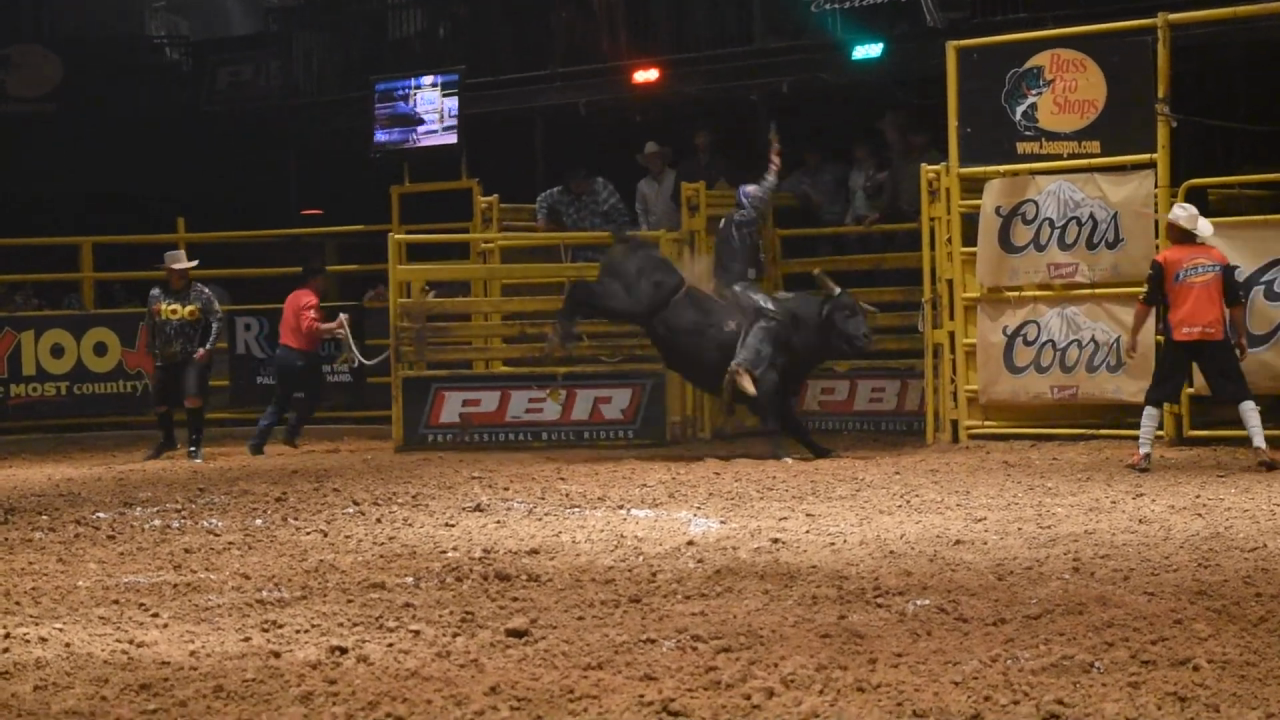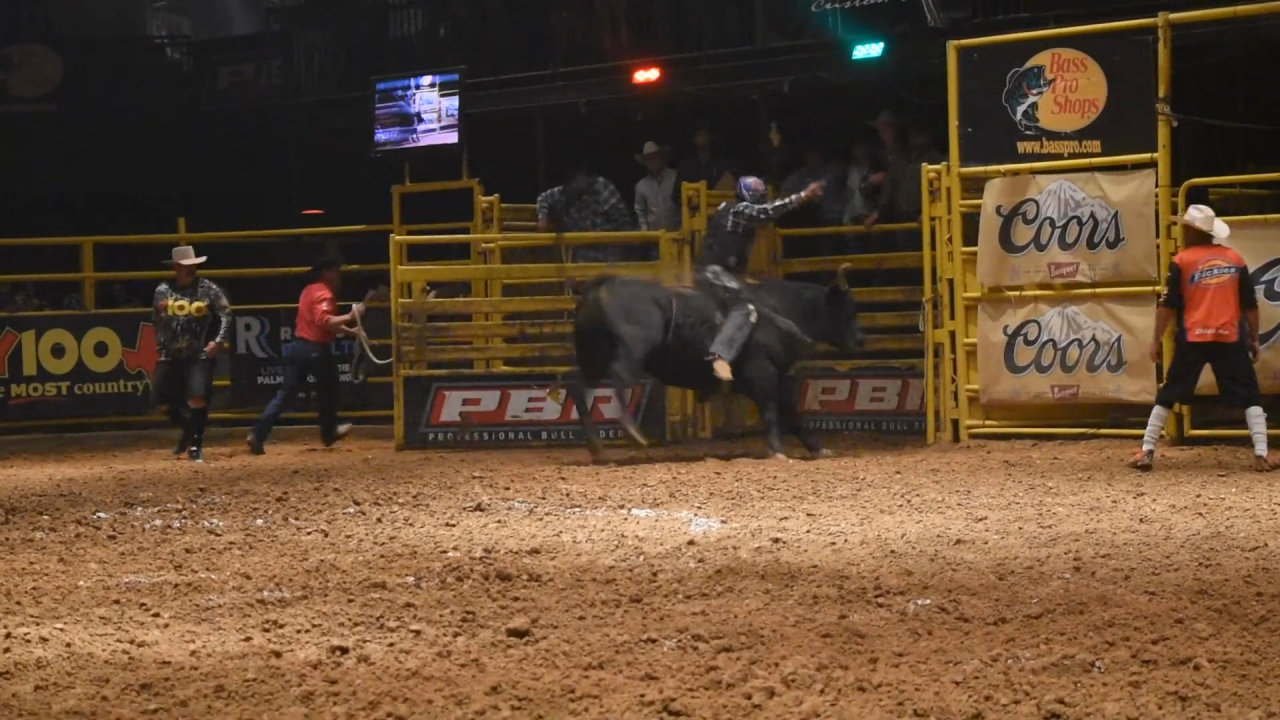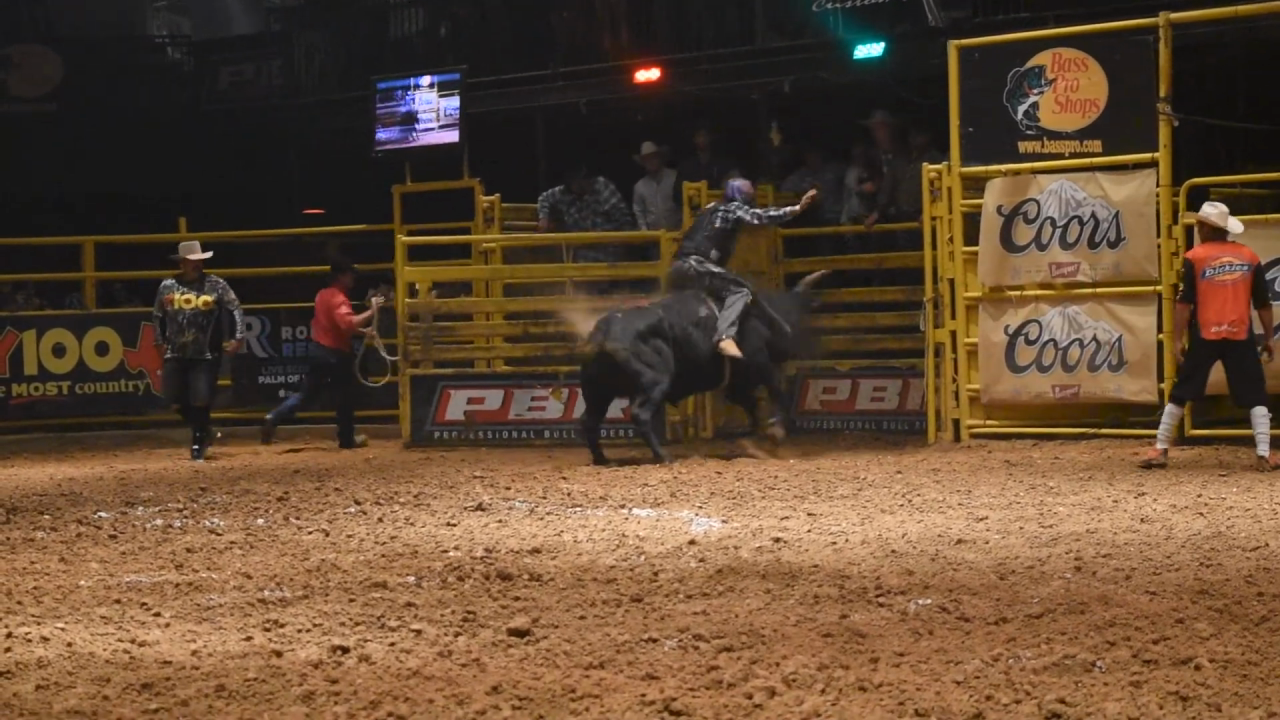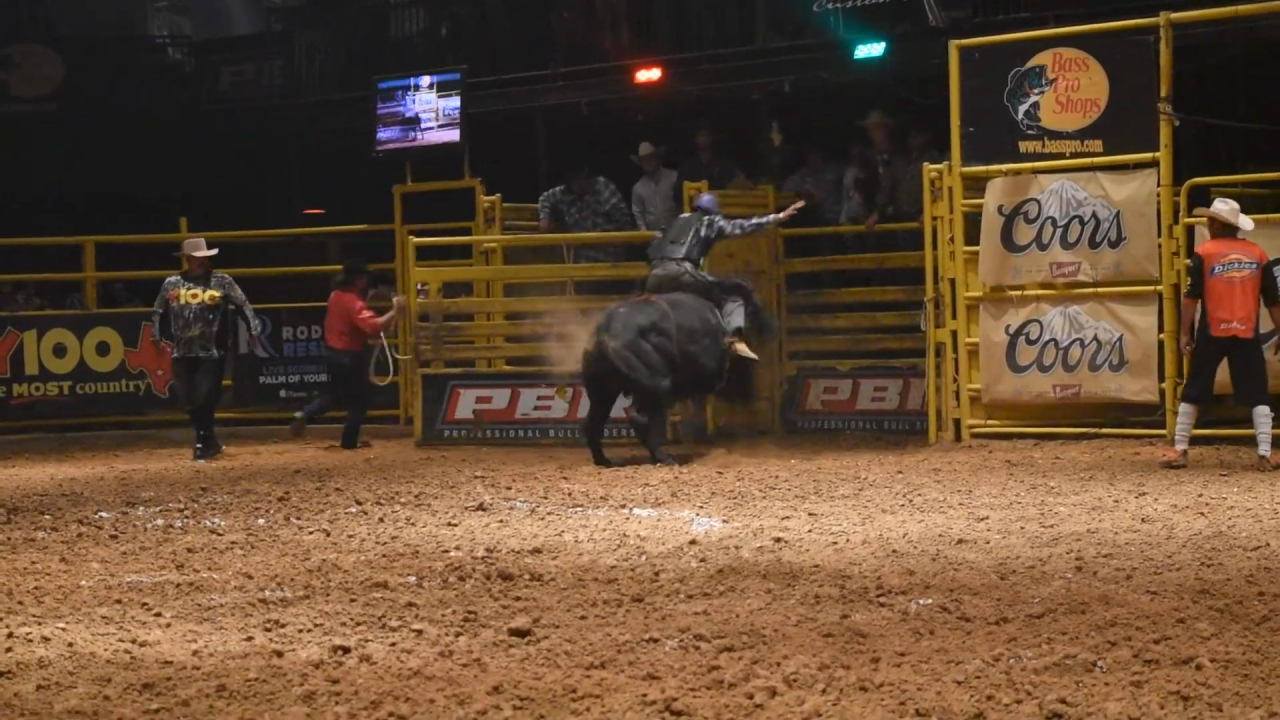
dt=0.1s
person 1, frame 1
left shoulder: (1164, 260)
right shoulder: (1217, 257)
left elbow: (1148, 301)
right elbow: (1235, 301)
left wrist: (1133, 336)
right wrist: (1240, 336)
left hip: (1179, 339)
right hip: (1216, 338)
left knee: (1156, 396)
right knee: (1240, 392)
left ankle: (1143, 453)
person 1, frame 2
left shoulder: (1181, 261)
right shoulder: (1235, 258)
left elbow: (1168, 305)
right elbow: (1250, 304)
left wrist: (1157, 340)
right wrist: (1254, 338)
left hip: (1193, 339)
right hip: (1229, 340)
left knee: (1167, 395)
right knee: (1249, 396)
left ankle: (1146, 451)
right ankle: (1262, 454)
person 1, frame 3
left shoulder: (1195, 257)
right shoulder: (1248, 256)
left elbow: (1184, 302)
left wrist: (1178, 338)
left hip: (1204, 336)
right hip: (1240, 337)
left knee: (1181, 392)
right knee: (1255, 396)
left ankle: (1160, 450)
person 1, frame 4
left shoulder: (1204, 252)
right shoulder: (1258, 254)
left elbow: (1191, 296)
left wrist: (1184, 333)
left hip: (1212, 333)
right hip: (1246, 335)
left knee: (1192, 392)
left ankle: (1179, 451)
person 2, frame 1
left shoulder: (201, 293)
right shoulder: (155, 295)
left elbow: (217, 320)
right elbow: (150, 324)
left wrist: (208, 347)
right wrist: (151, 350)
left hip: (194, 358)
right hip: (165, 360)
left knee: (193, 399)
right knee: (160, 402)
left ankle: (194, 447)
right ankle: (168, 440)
person 2, frame 2
left shoulder: (209, 289)
right shoulder: (162, 291)
left elbow: (225, 315)
right elbow: (157, 321)
left wrist: (219, 341)
right wrist: (159, 345)
left hip: (200, 356)
right hip: (170, 356)
left knee: (197, 400)
right knee: (163, 399)
left ankle: (195, 447)
right ankle: (187, 431)
person 2, frame 3
left shoulder: (216, 285)
right shoulder: (167, 286)
left elbow: (235, 309)
right elbow: (158, 315)
left wrist: (238, 336)
right wrist: (160, 341)
left hip: (204, 354)
right hip: (175, 354)
left knee: (200, 400)
right knee: (176, 400)
left ankle: (197, 446)
right ankle: (204, 434)
person 2, frame 4
left shoulder: (221, 281)
right shoulder: (171, 283)
left elbow: (243, 305)
right elbow: (158, 311)
left wrist: (254, 329)
right wrist: (156, 338)
left hip: (211, 351)
right hip: (182, 353)
left knee: (205, 399)
right knee: (190, 402)
left ankle: (202, 445)
right ankle: (211, 442)
person 3, frame 1
left shoulder: (745, 226)
right shoulder: (741, 219)
right elbow: (761, 201)
right wrist: (773, 170)
left hip: (739, 287)
right hip: (738, 288)
right knee: (771, 318)
right ankle: (741, 368)
person 3, frame 2
left shoulder: (728, 211)
right shoulder: (741, 210)
right elbow: (767, 211)
right wrist: (802, 196)
left hip: (718, 272)
right hip: (714, 272)
right knee: (745, 310)
right ankle: (720, 357)
person 3, frame 3
left shoulder: (712, 210)
right shoulder: (733, 210)
right elbow: (761, 217)
right wrist: (798, 208)
left hip: (683, 268)
right hip: (695, 265)
right knee: (740, 292)
right ankle: (725, 338)
person 3, frame 4
left shoulder: (677, 223)
right shoulder: (710, 222)
left elbow: (654, 249)
right elbow: (742, 226)
right wrist: (780, 216)
left hip: (657, 274)
right hip: (683, 271)
right knee: (733, 297)
right ankle: (737, 340)
person 4, frame 1
left shoulder: (294, 296)
right shoulder: (311, 300)
right elbow: (311, 328)
left wrist: (331, 331)
right wrist: (336, 325)
left hip: (282, 353)
right hip: (302, 357)
left knee: (278, 404)
right knee: (311, 397)
left ankle: (256, 442)
right ankle: (291, 432)
person 4, frame 2
left shoulder: (309, 290)
right shoulder: (324, 293)
right elbow: (324, 320)
left wrist: (344, 330)
right wrist: (350, 316)
left hip: (297, 346)
right hip: (316, 350)
left knee: (285, 396)
right knee: (329, 392)
left ankle: (257, 436)
right ankle: (329, 434)
person 4, frame 3
left shoulder: (323, 294)
right shoulder: (339, 300)
right elbow: (348, 323)
left wrist: (360, 329)
right wrist: (372, 311)
left hip: (318, 349)
right hip: (334, 354)
left knee: (306, 393)
right knee: (346, 397)
left ankle: (274, 418)
right ankle: (347, 439)
person 4, frame 4
left shoulder: (336, 296)
right shoulder: (355, 303)
right elbow: (373, 326)
right wrist: (395, 312)
left hip: (332, 352)
right hip: (348, 356)
left knee: (334, 394)
right knee: (358, 399)
left ankle: (305, 415)
right ankle: (349, 441)
